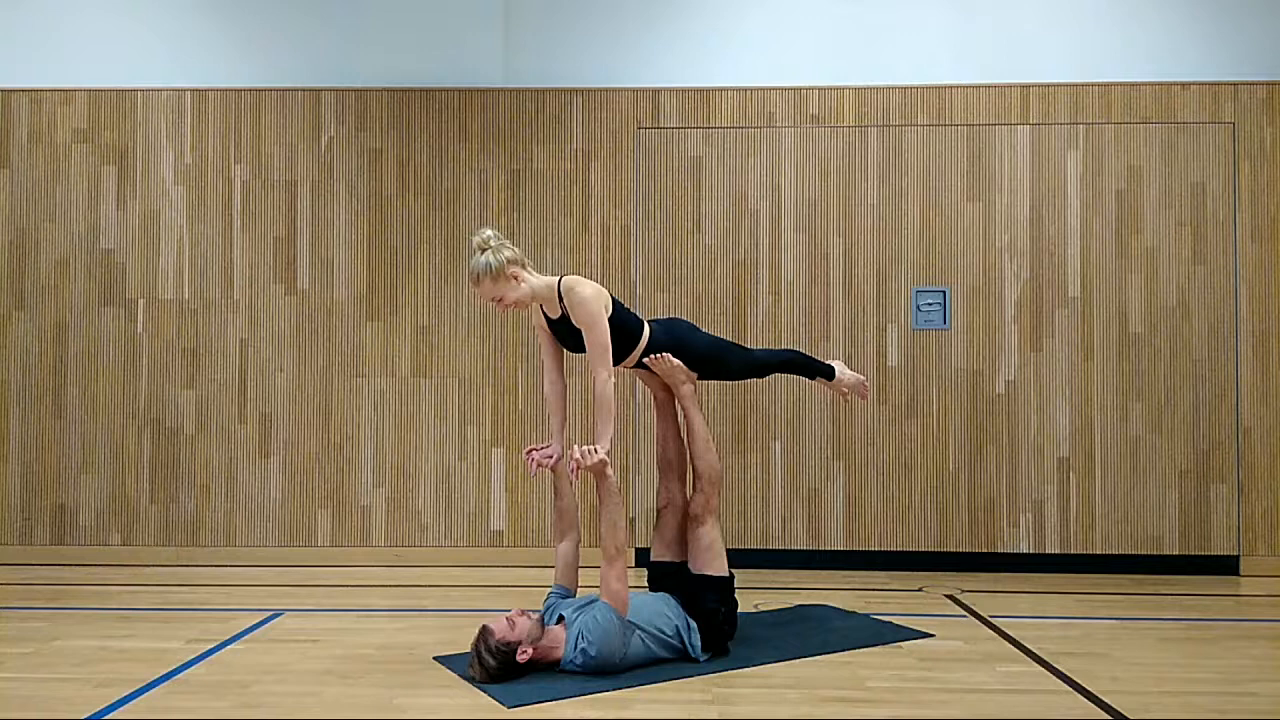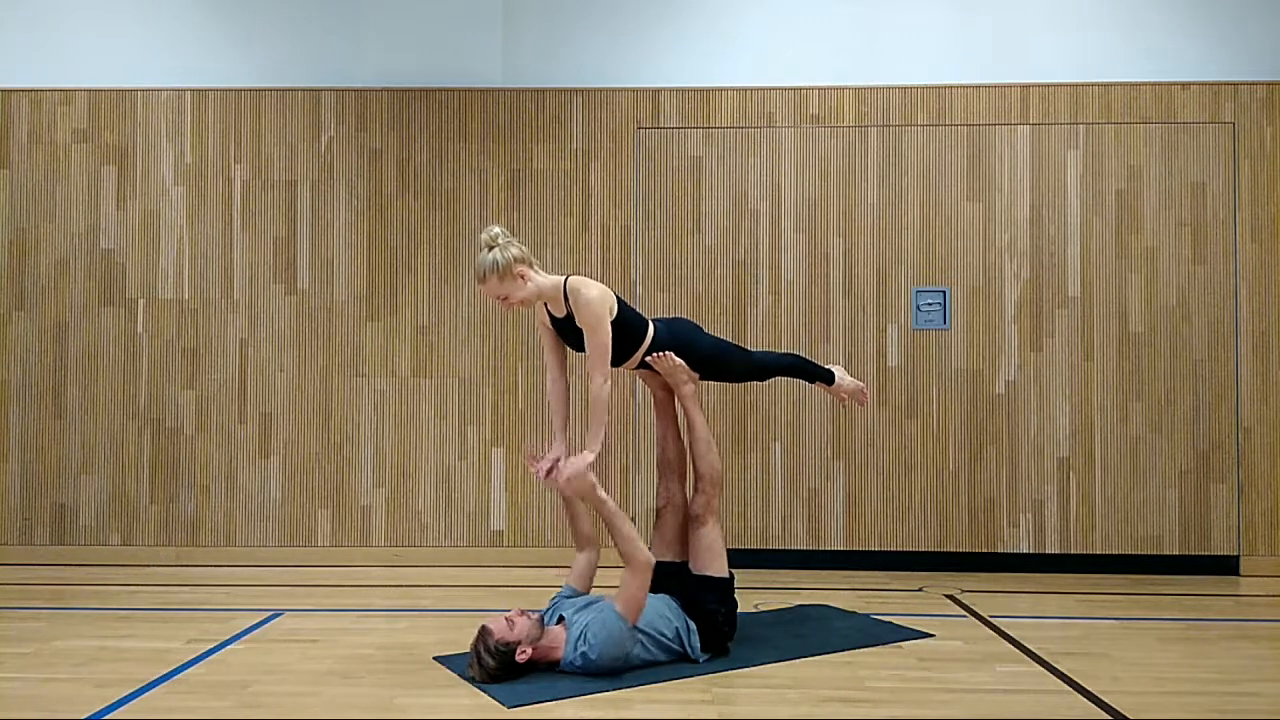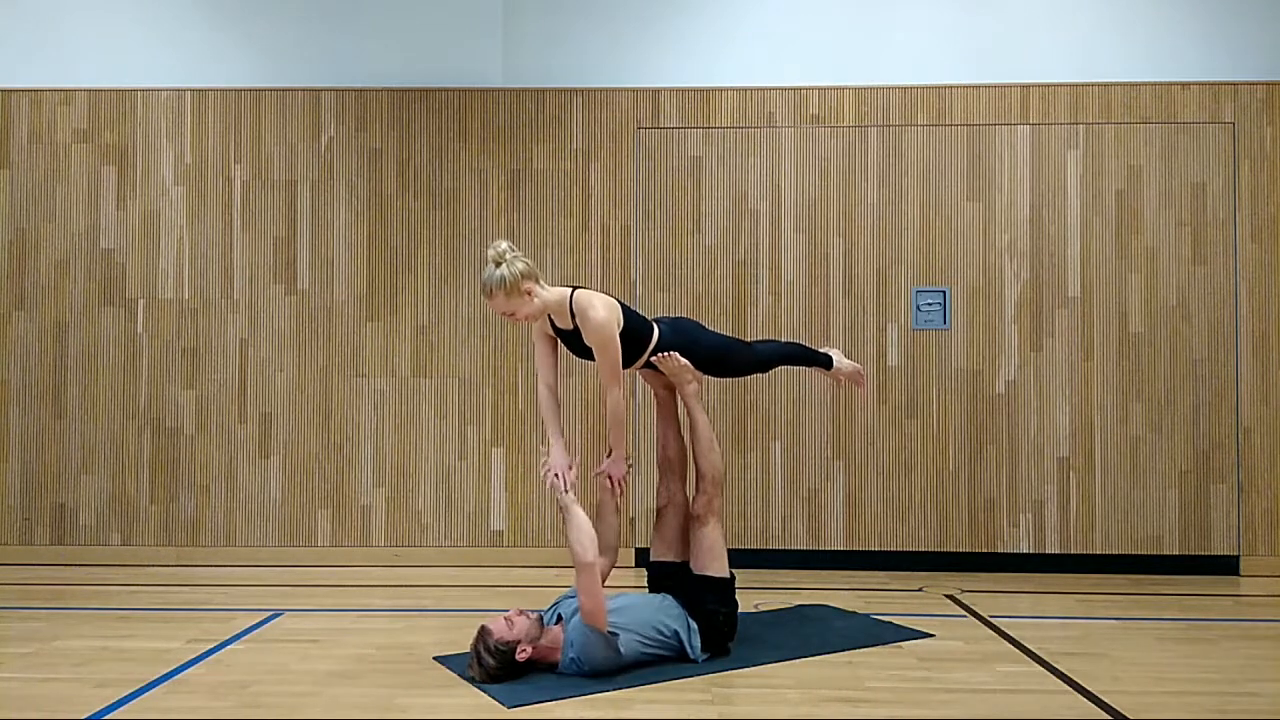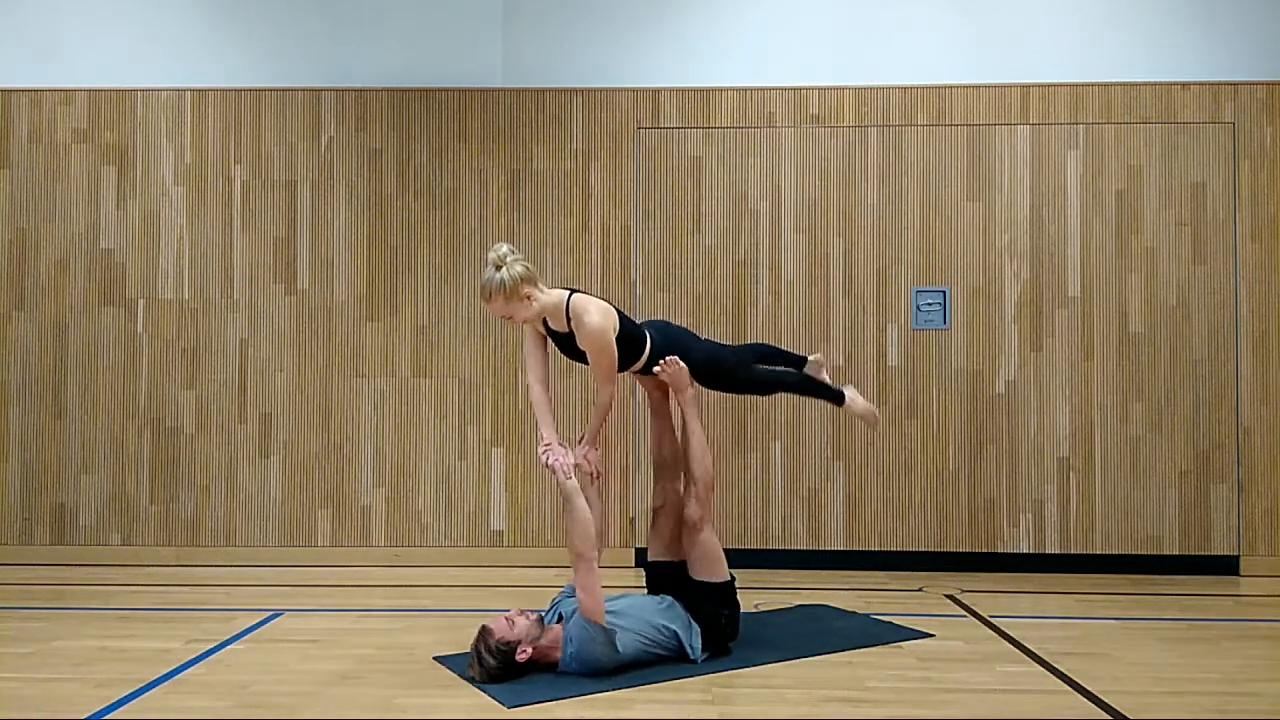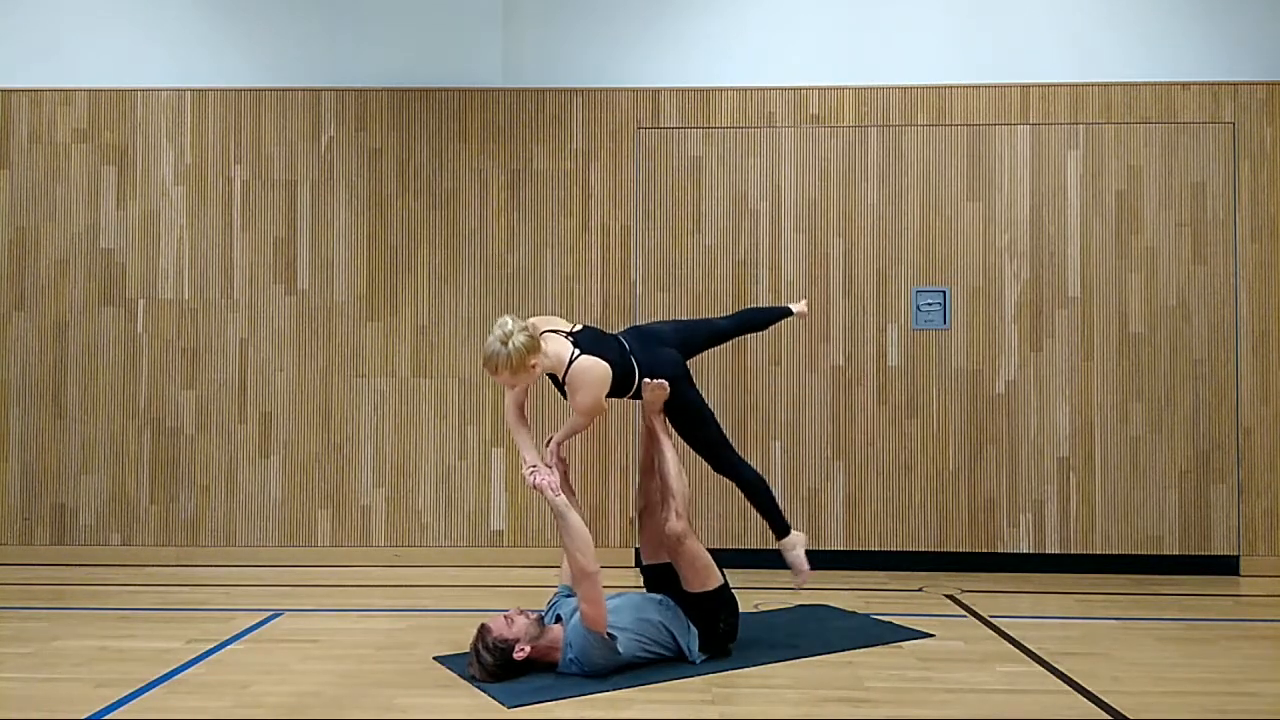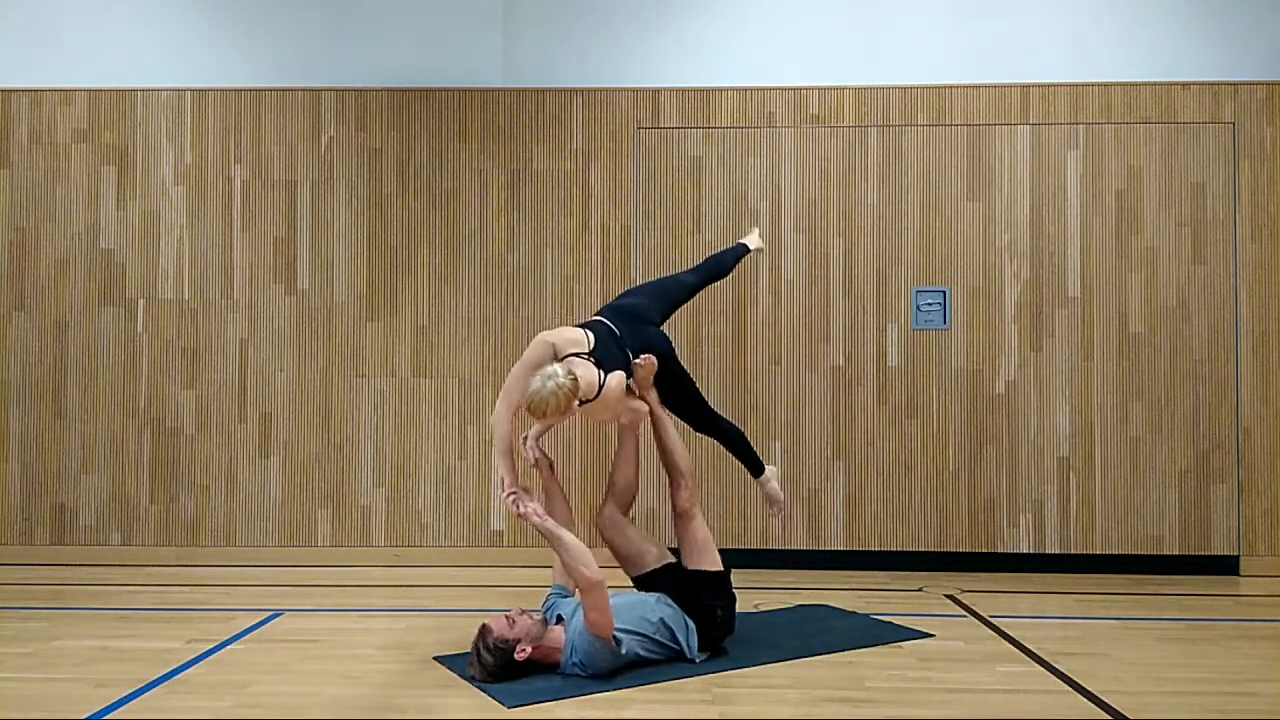
dt=0.7s
person 1, frame 1
left shoulder: (579, 294)
right shoulder: (541, 312)
left elbow: (603, 374)
right elbow: (553, 378)
left wrist: (602, 444)
right wrist: (556, 441)
left hip: (675, 346)
right hip: (654, 359)
left knee: (754, 363)
right knee: (751, 365)
left ankle: (831, 371)
right ankle: (827, 373)
person 1, frame 2
left shoulder: (584, 296)
right shoulder: (544, 310)
left elbow: (600, 378)
right elbow: (555, 377)
left wrist: (591, 450)
right wrist: (559, 444)
left hip: (678, 346)
right hip: (653, 357)
left knee: (754, 365)
right knee: (752, 367)
left ankle: (829, 376)
right ankle: (826, 376)
person 1, frame 3
left shoulder: (593, 314)
right shoulder: (545, 318)
left elbow: (614, 391)
right elbow: (545, 386)
left wrist: (618, 455)
right wrist: (557, 449)
left hip: (683, 345)
right hip: (658, 350)
left knee: (758, 357)
right knee: (754, 356)
left ankle: (829, 360)
right ankle: (824, 360)
person 1, frame 4
left shoulder: (590, 321)
right shoulder: (538, 315)
left elbow: (606, 390)
right elbow: (536, 382)
left wrist: (589, 442)
right wrist: (550, 439)
left hip: (673, 352)
right hip: (646, 341)
left knee: (762, 381)
right knee: (736, 354)
left ankle: (842, 396)
right ankle: (808, 363)
person 1, frame 5
left shoulder: (585, 384)
right shoulder: (531, 331)
left elbow: (583, 417)
right elbow: (514, 407)
left wrist: (555, 442)
right wrist: (531, 456)
left hip: (661, 375)
right hip: (638, 342)
left knee: (726, 460)
right knee: (726, 325)
left ankle: (786, 536)
right ankle: (790, 309)
person 1, frame 6
left shoulder: (607, 396)
right shoulder: (547, 343)
right elbow: (503, 413)
left wrist: (538, 430)
right wrist: (509, 482)
left hip: (649, 353)
right hip: (624, 314)
left knee: (704, 419)
right knee: (694, 278)
left ankle: (762, 473)
right ankle: (746, 246)
person 2, frame 1
left shoulder: (554, 615)
right shoulder: (593, 648)
left elbow: (567, 539)
right elbow: (614, 556)
left wrist: (559, 472)
right wrist: (604, 477)
left hip: (669, 603)
right hip: (704, 620)
right knee: (701, 506)
left ankle: (665, 394)
right ankle: (684, 393)
person 2, frame 2
left shoulder: (556, 617)
right shoulder: (595, 651)
left elbow: (587, 549)
right elbow: (642, 564)
left wrist: (568, 492)
right wrist: (596, 496)
left hip: (670, 602)
right hip: (703, 621)
right knee: (703, 506)
left ankle: (665, 394)
right ankle: (685, 392)
person 2, frame 3
left shoulder: (556, 616)
right shoulder: (583, 653)
left elbow: (603, 557)
right elbow: (587, 562)
left wrist: (607, 493)
right wrist: (566, 499)
left hip: (670, 603)
right hip: (704, 621)
right knee: (704, 507)
left ankle: (667, 393)
right ankle: (688, 392)
person 2, frame 4
left shoulder: (557, 616)
right shoulder: (584, 650)
left elbow: (589, 552)
right elbow: (585, 560)
left wrist: (586, 481)
right wrist: (568, 487)
left hip: (669, 604)
right hip: (705, 624)
right knee: (695, 514)
left ankle: (659, 394)
right ankle: (686, 397)
person 2, frame 5
left shoulder: (555, 616)
right shoulder: (582, 653)
left elbow: (576, 557)
right elbow: (587, 571)
left wrist: (562, 481)
right wrist: (558, 503)
left hip: (671, 604)
right hip: (705, 626)
right knee: (674, 527)
right ankle: (655, 418)
person 2, frame 6
left shoulder: (555, 615)
right shoulder: (585, 654)
left elbow: (566, 541)
right elbow: (592, 581)
left wrist: (547, 476)
right wrist: (542, 522)
left hip: (669, 603)
right hip: (703, 618)
left knee: (609, 517)
right knee: (684, 502)
left ankle: (629, 428)
right ankle: (648, 397)
